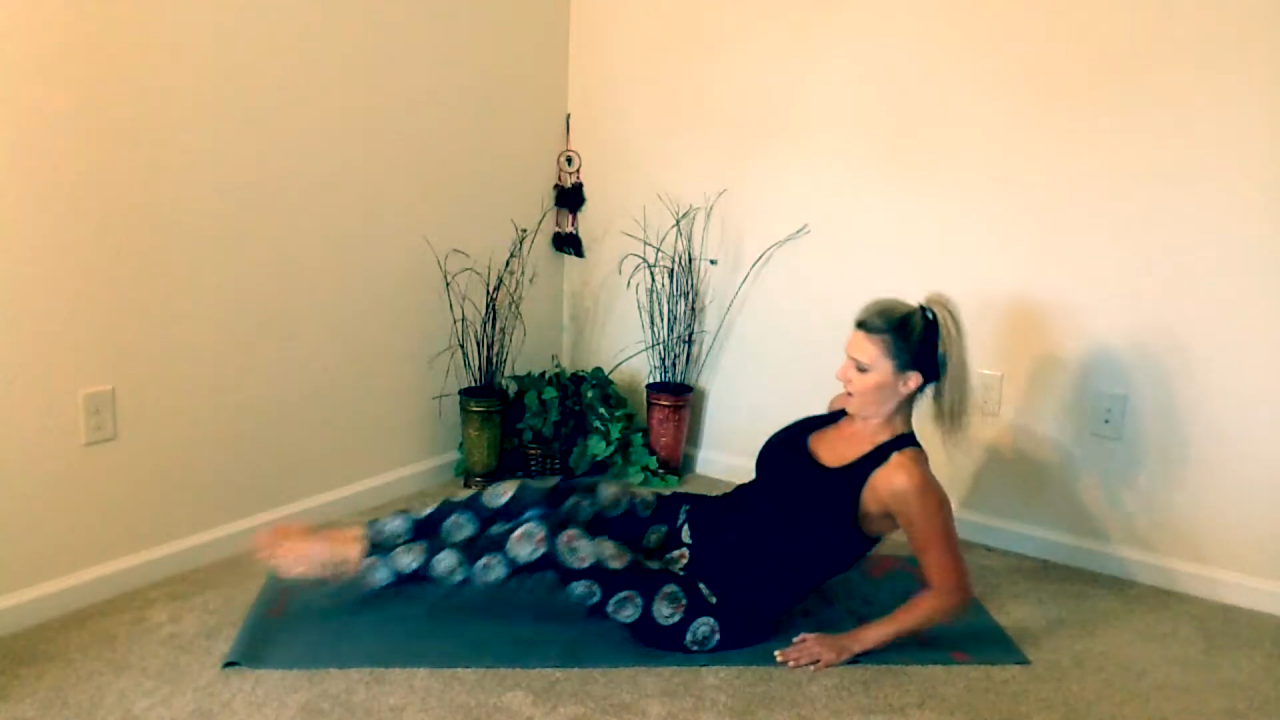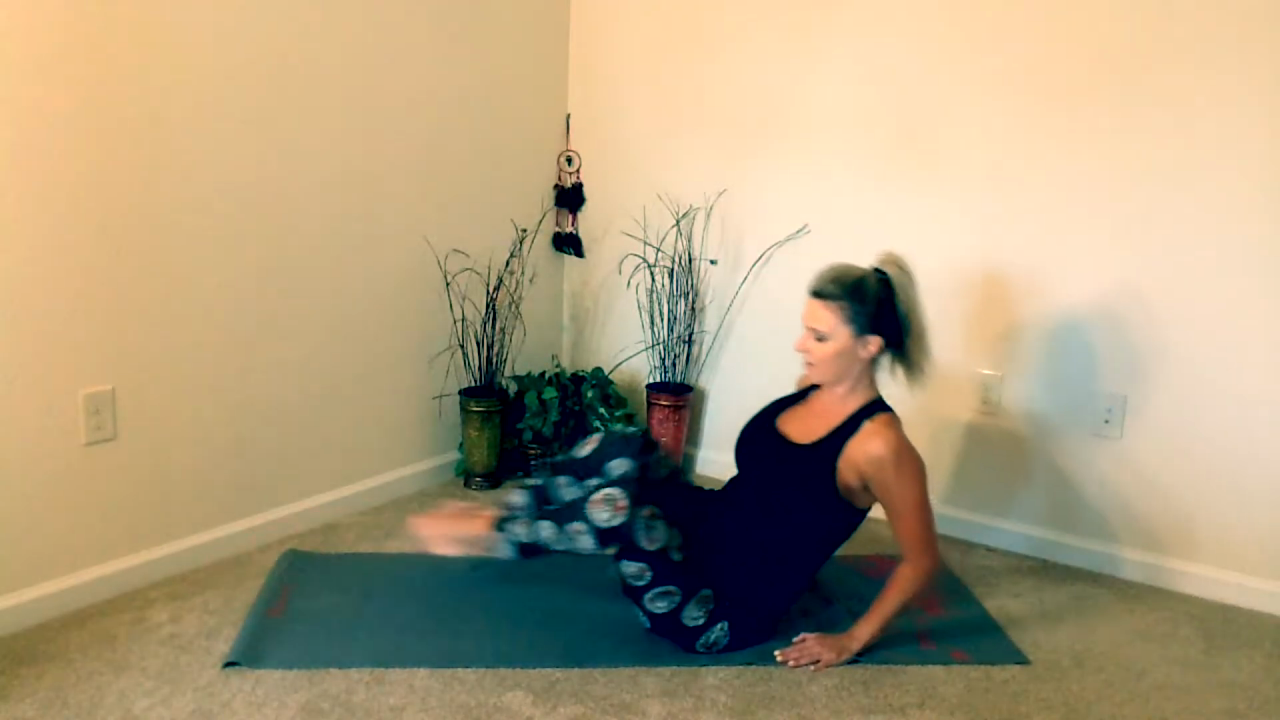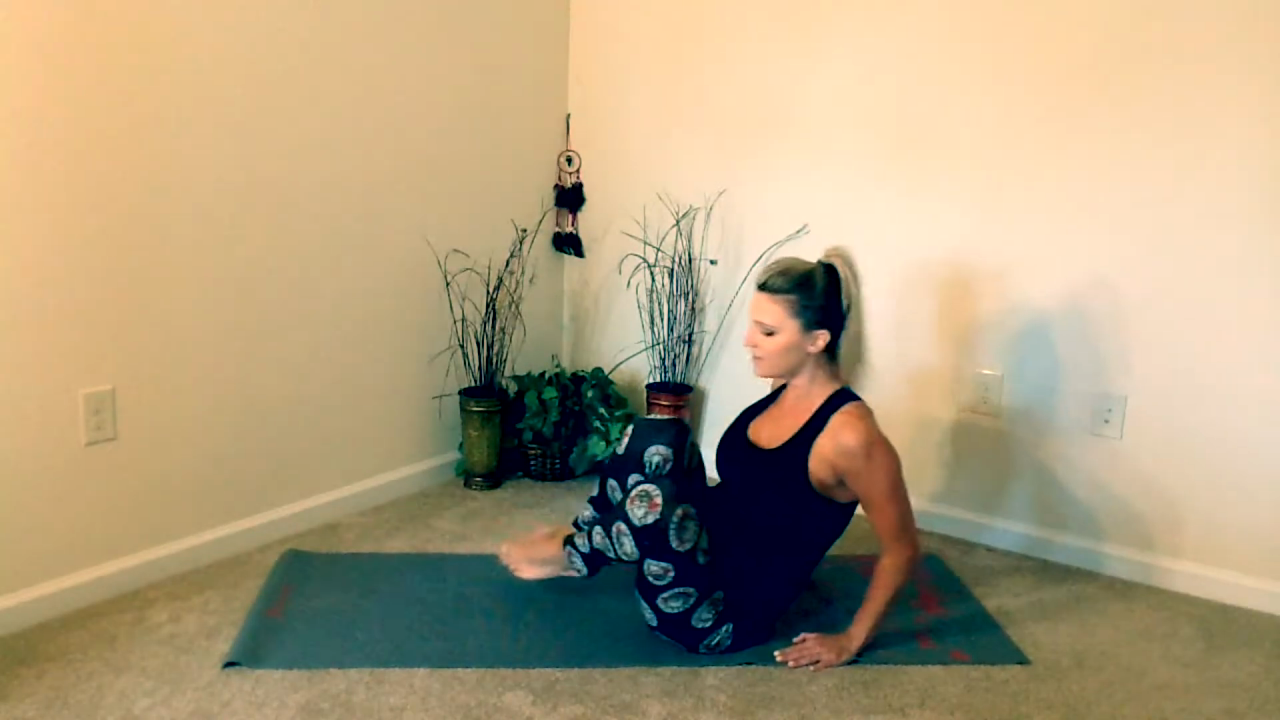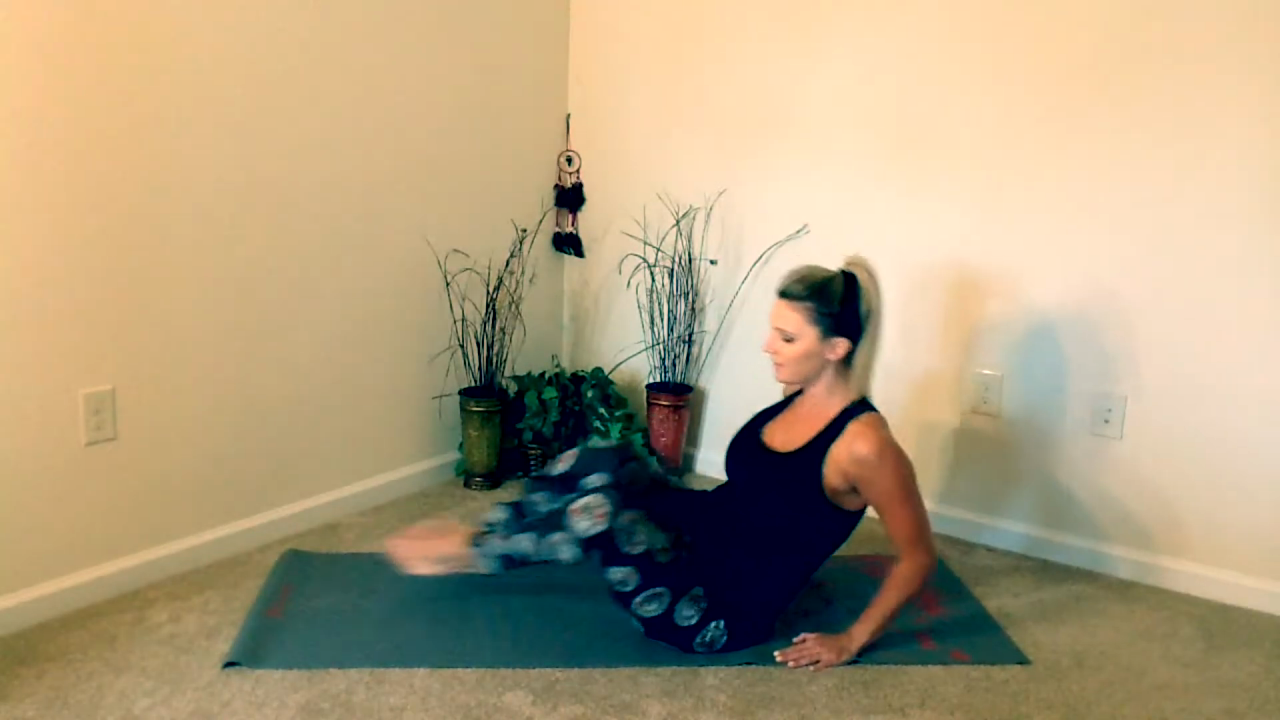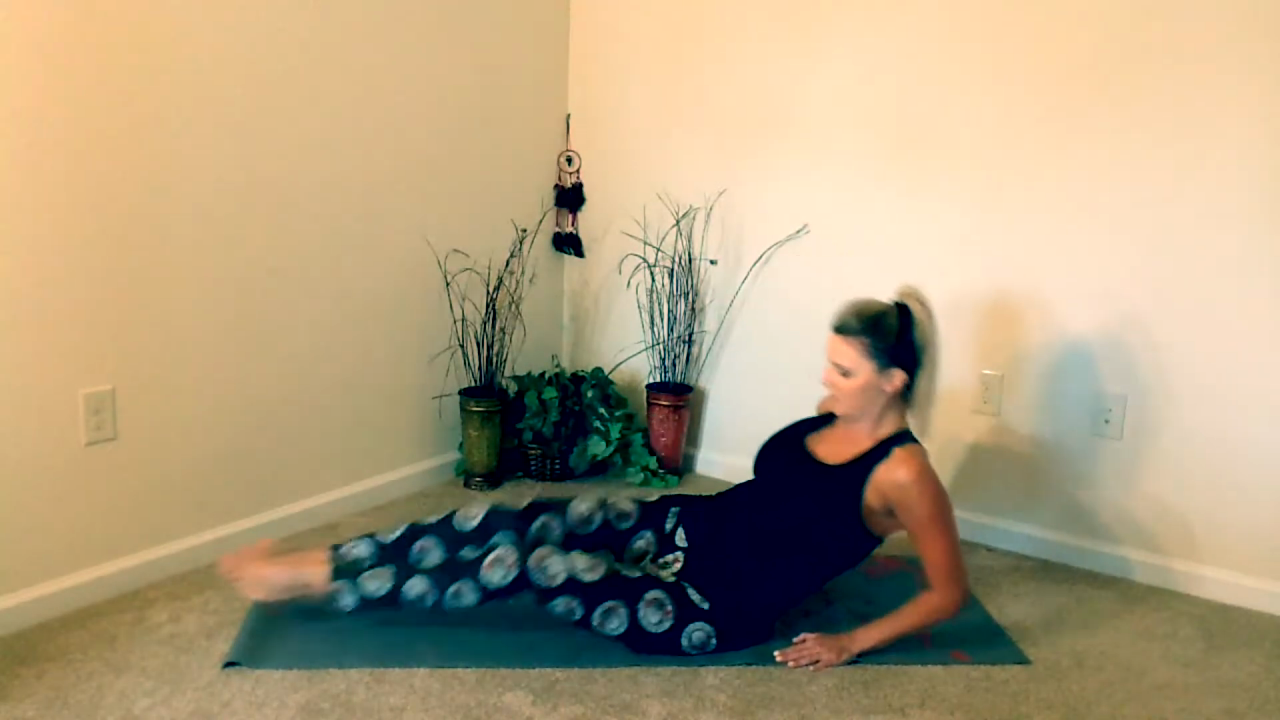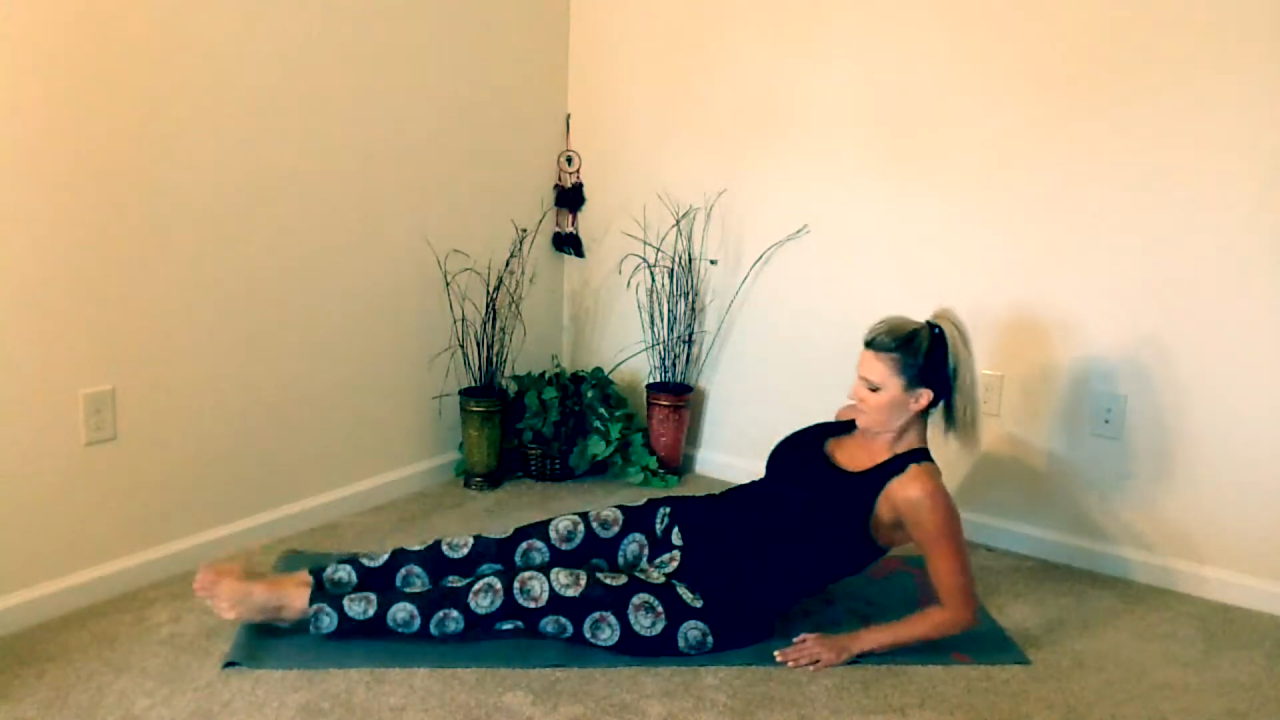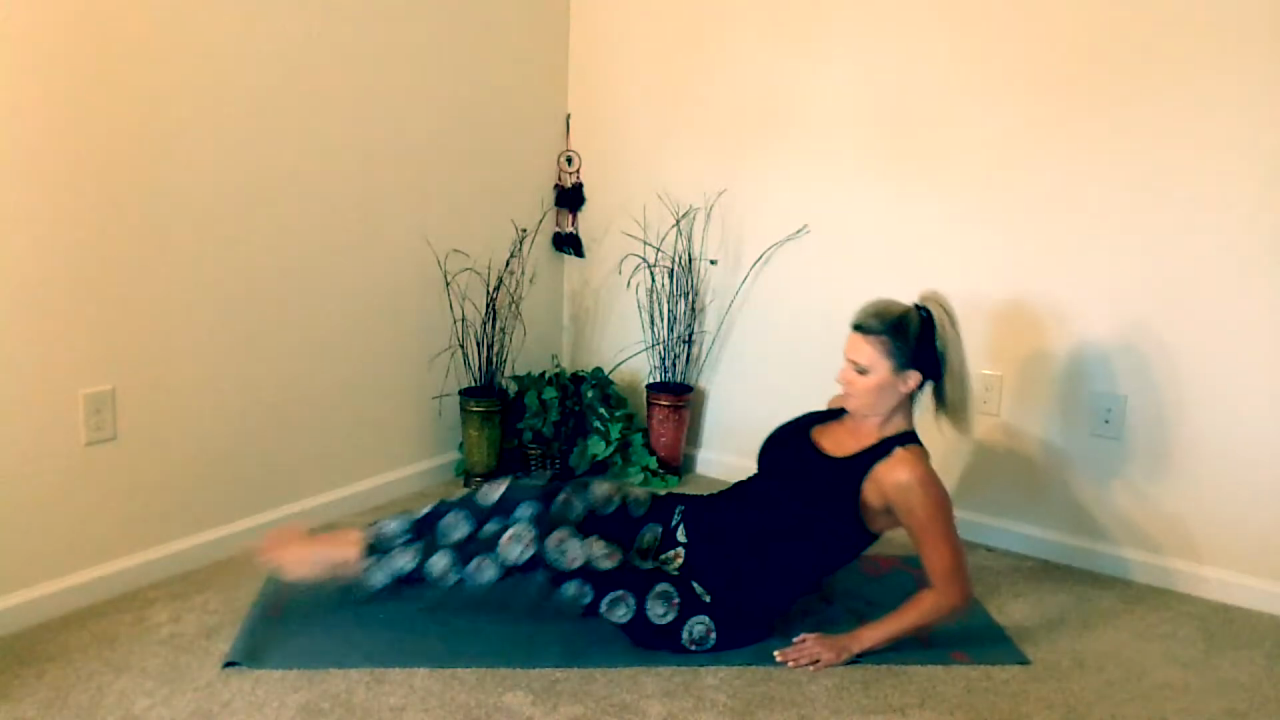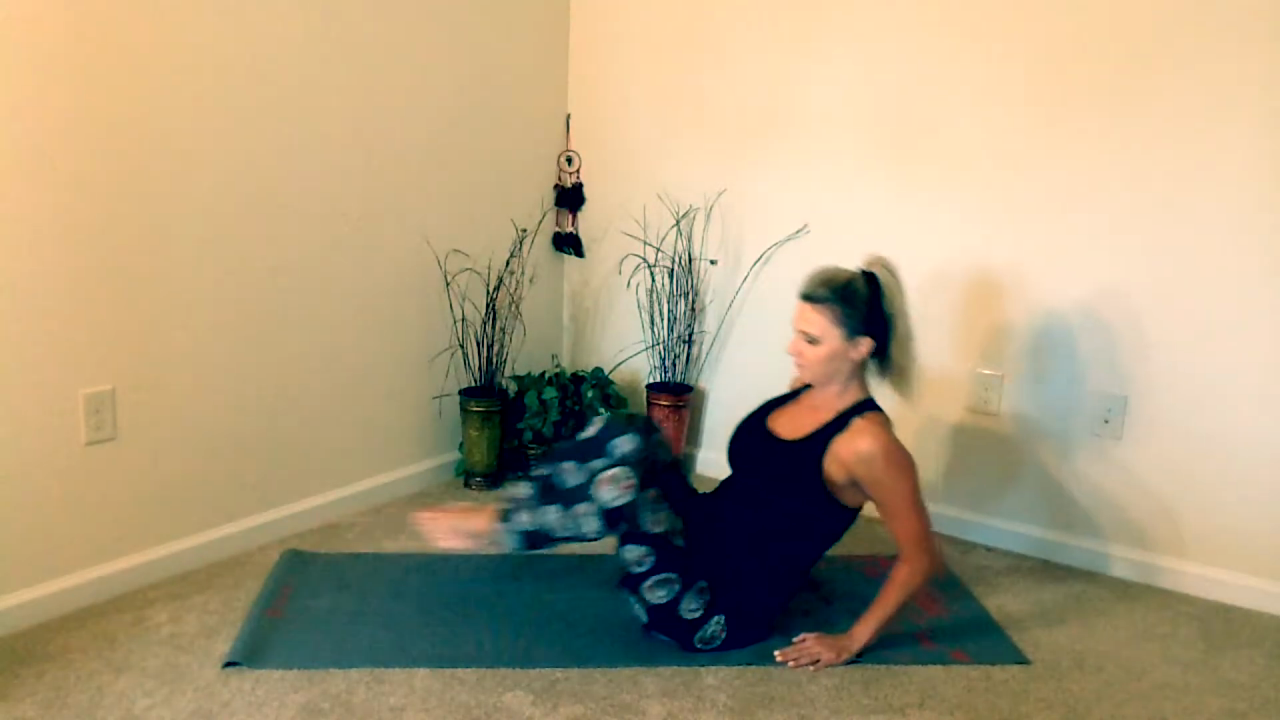
dt=0.2s
person 1, frame 1
left shoulder: (902, 479)
right shoulder: (845, 411)
left elbow: (950, 592)
left wrist: (849, 642)
left hip: (716, 609)
right hip: (695, 527)
left knee: (549, 543)
right knee: (541, 505)
left ankle: (357, 560)
right ankle: (357, 545)
person 1, frame 2
left shoulder: (878, 445)
right shoulder: (816, 385)
left elbow: (920, 560)
left wrist: (849, 642)
left hip: (715, 613)
left knee: (615, 497)
right knee: (623, 454)
left ankle: (498, 532)
right ankle: (505, 523)
person 1, frame 3
left shoulder: (850, 437)
right shoulder: (792, 387)
left elbow: (900, 549)
left wrist: (851, 640)
left knee: (651, 480)
right knee: (657, 440)
left ankle: (574, 552)
right ankle: (583, 543)
person 1, frame 4
left shoulder: (864, 445)
right shoulder: (807, 395)
left elbow: (917, 556)
left wrist: (849, 642)
left hip: (713, 616)
right hip: (704, 536)
left knee: (595, 494)
right knee: (601, 466)
left ankle: (478, 552)
right ankle: (486, 543)
person 1, frame 5
left shoulder: (904, 476)
right shoulder: (839, 411)
left elbow: (949, 589)
left wrist: (849, 642)
left hip: (710, 613)
right hip: (688, 533)
left knee: (521, 560)
right knee: (524, 522)
left ankle: (329, 580)
right ankle: (328, 566)
person 1, frame 6
left shoulder: (915, 492)
right shoulder: (853, 422)
left elbow: (958, 609)
left wrist: (849, 643)
left hip: (708, 608)
right hip: (680, 528)
left knee: (515, 594)
right knee: (505, 553)
left ankle: (298, 607)
right ankle: (294, 589)
person 1, frame 7
left shoulder: (904, 475)
right shoulder: (845, 410)
left elbow: (950, 590)
left wrist: (850, 643)
left hip: (714, 607)
right hip: (690, 527)
left knee: (539, 543)
right knee: (534, 502)
left ankle: (358, 560)
right ankle: (359, 546)
person 1, frame 8
left shoulder: (864, 444)
right shoulder: (814, 385)
left elbow: (918, 559)
left wrist: (850, 642)
left hip: (713, 611)
right hip: (707, 529)
left knee: (622, 467)
right knee: (623, 438)
left ankle: (499, 528)
right ankle: (509, 518)
